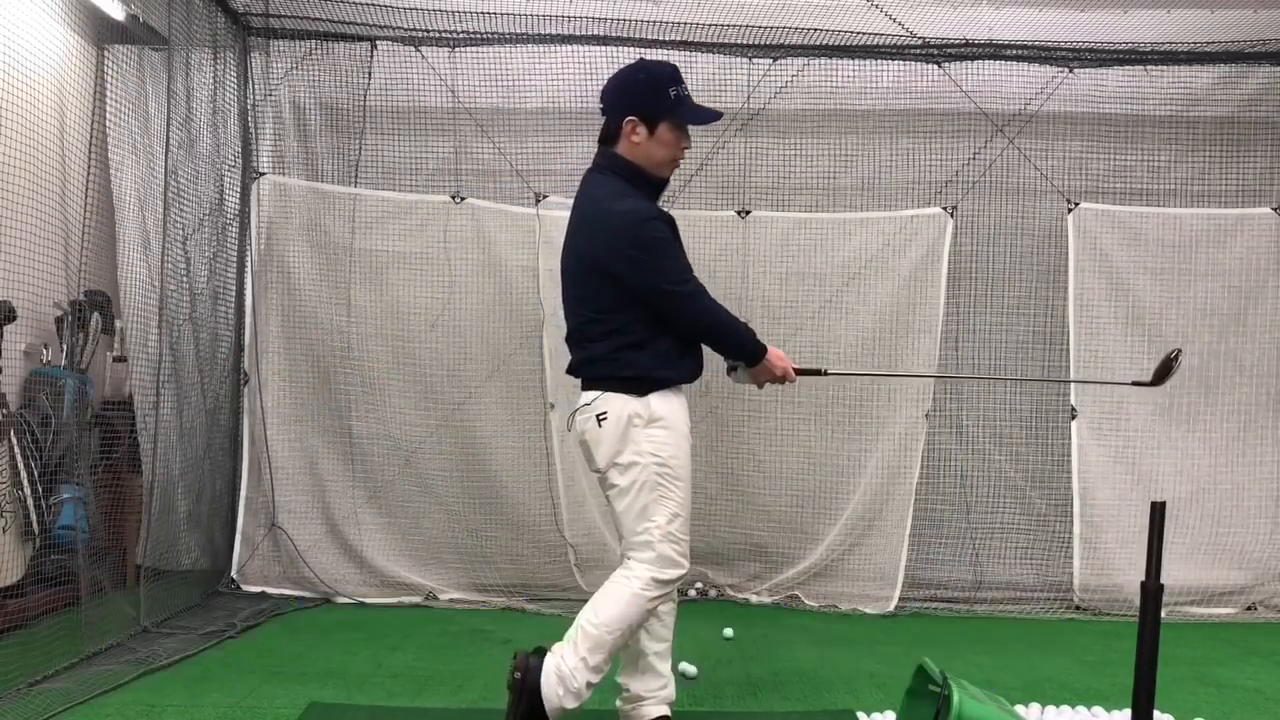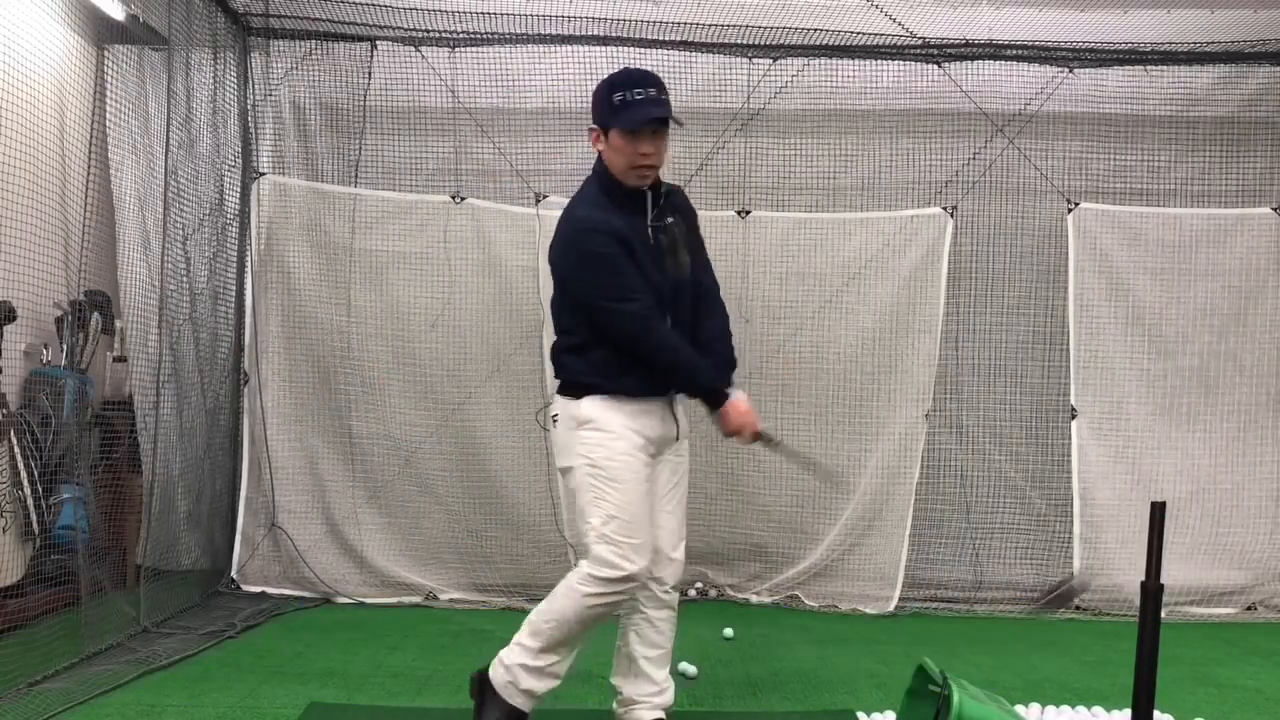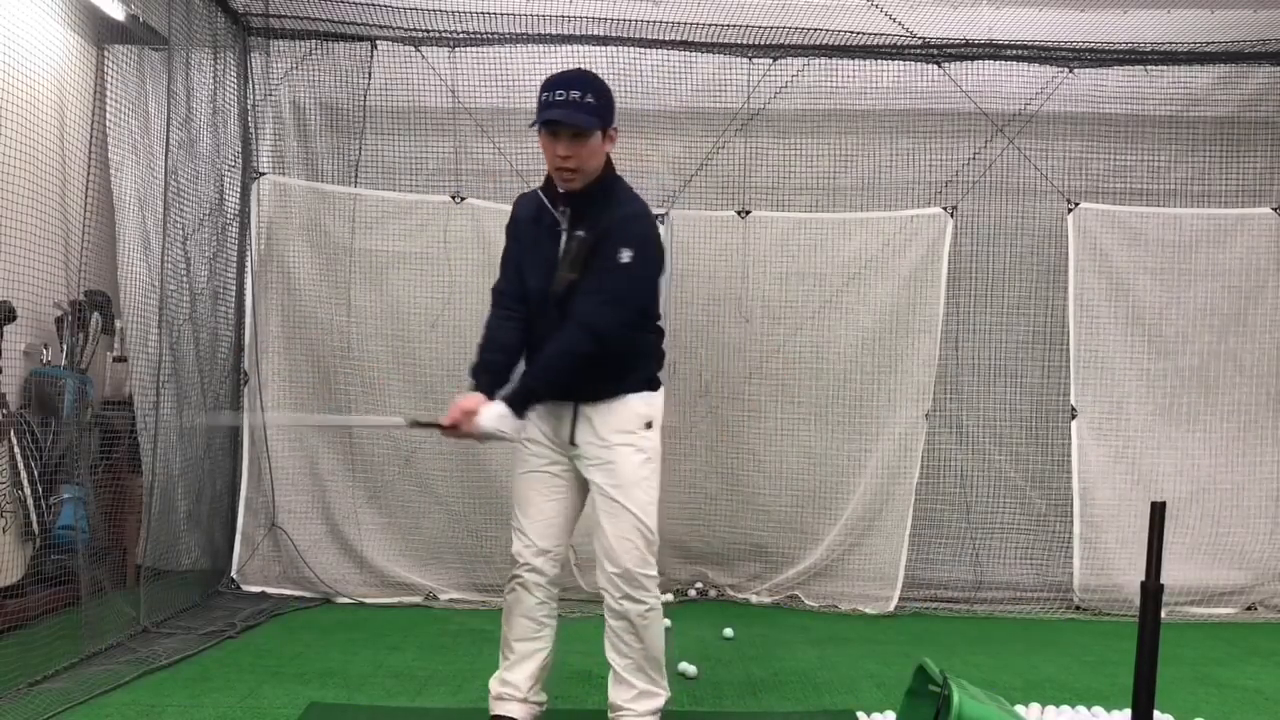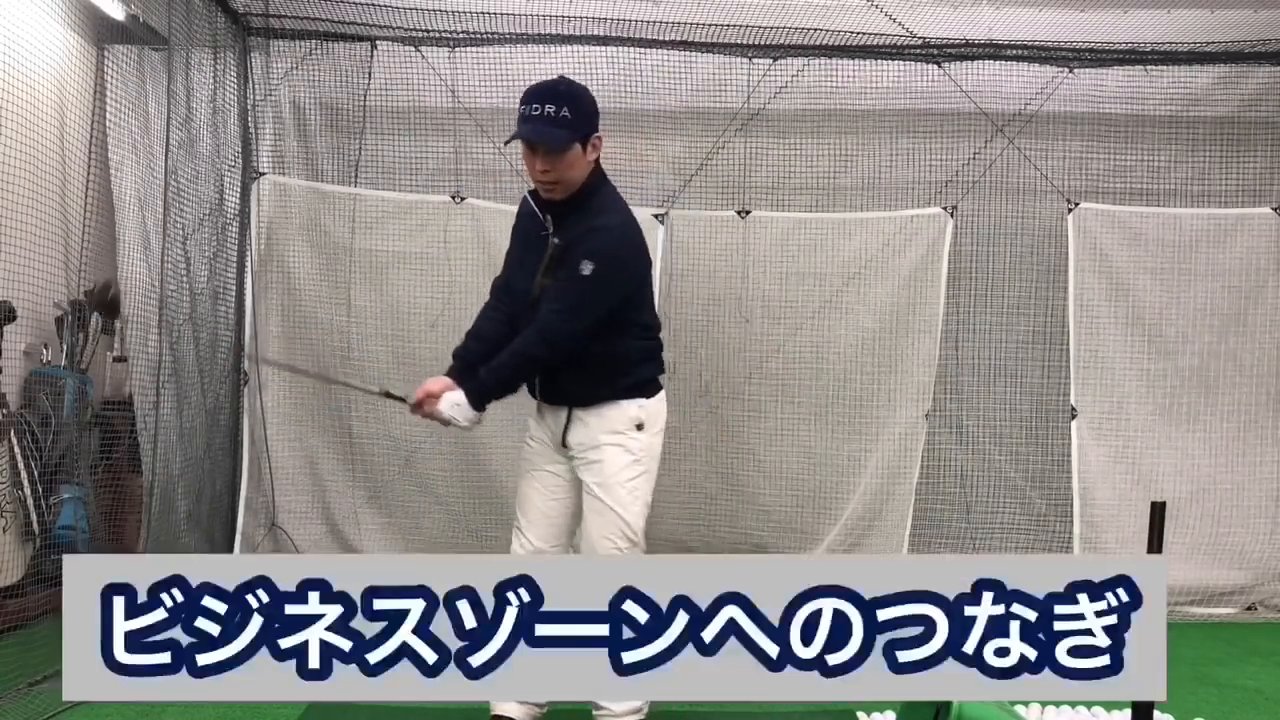
dt=0.4s
person 1, frame 1
left shoulder: (615, 196)
right shoulder: (626, 217)
left elbow: (681, 293)
right elbow: (686, 305)
left wrist: (745, 350)
right wrist: (756, 352)
left hip: (639, 403)
right hip: (637, 409)
left knee: (658, 558)
right knee: (658, 562)
person 1, frame 2
left shoulder: (674, 207)
right shoulder: (586, 223)
left elbow: (705, 303)
right elbow: (640, 329)
left wrist: (724, 387)
right wrist: (719, 395)
left hip: (670, 411)
right hip: (603, 414)
left knee: (662, 568)
right knee: (616, 567)
person 1, frame 3
left shoulder: (630, 224)
right shoulder: (531, 212)
left elbow: (588, 331)
right elbow: (512, 308)
left wrist: (508, 406)
right wrist: (485, 386)
left hip: (621, 412)
right hip: (549, 411)
left knee: (629, 569)
right knee: (534, 563)
person 1, frame 4
left shoulder: (611, 232)
right shoulder: (535, 213)
left elbow: (550, 334)
right elbow: (506, 306)
left wrist: (469, 393)
right wrist: (458, 376)
left hip: (620, 417)
right hip: (551, 414)
right knee: (531, 563)
